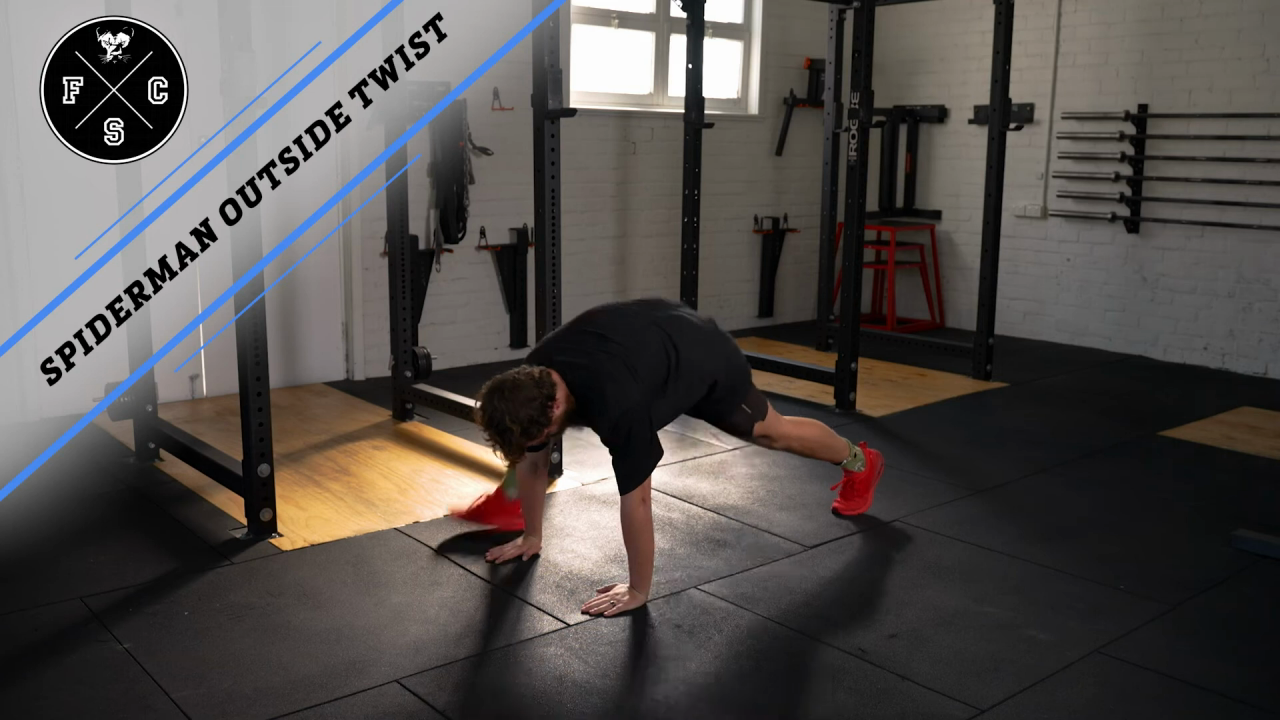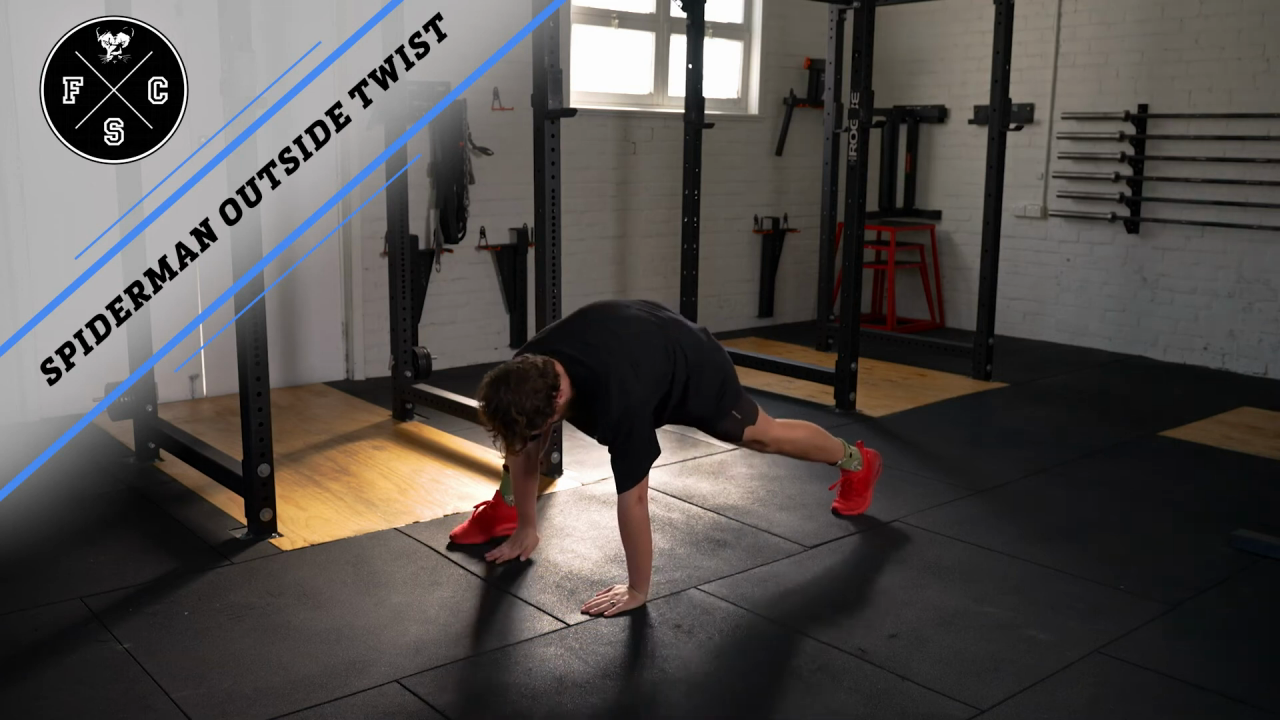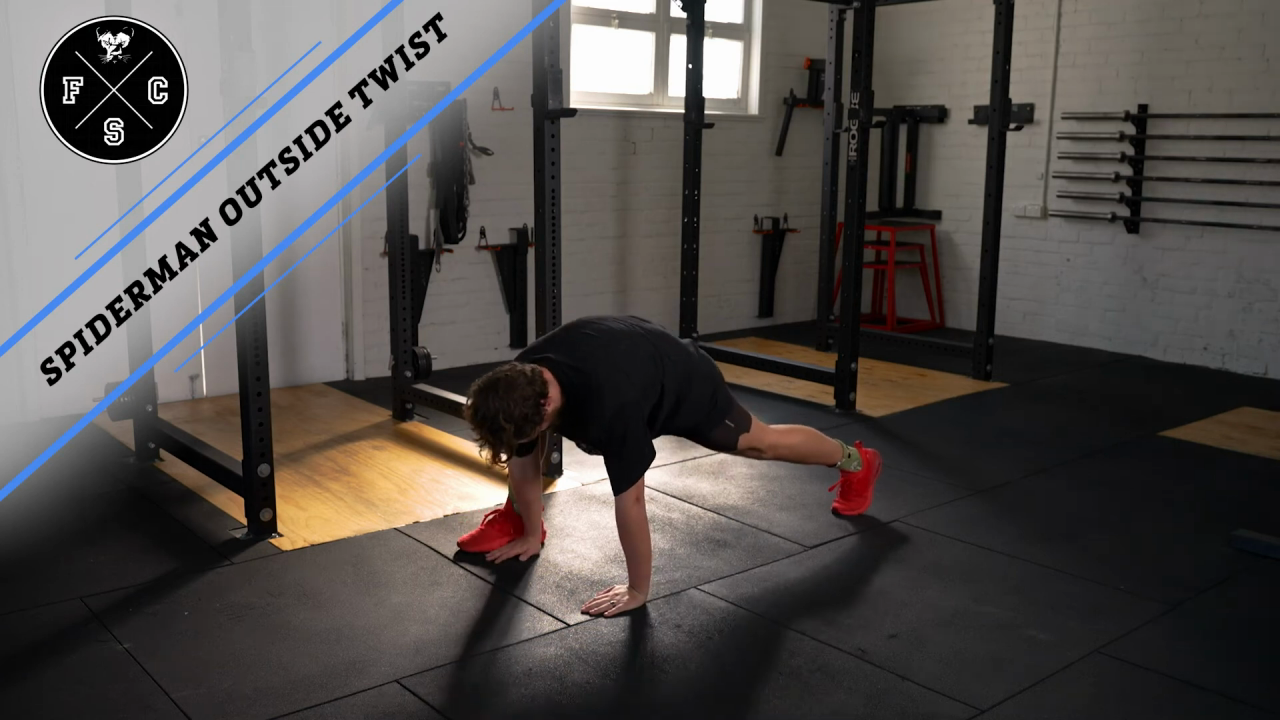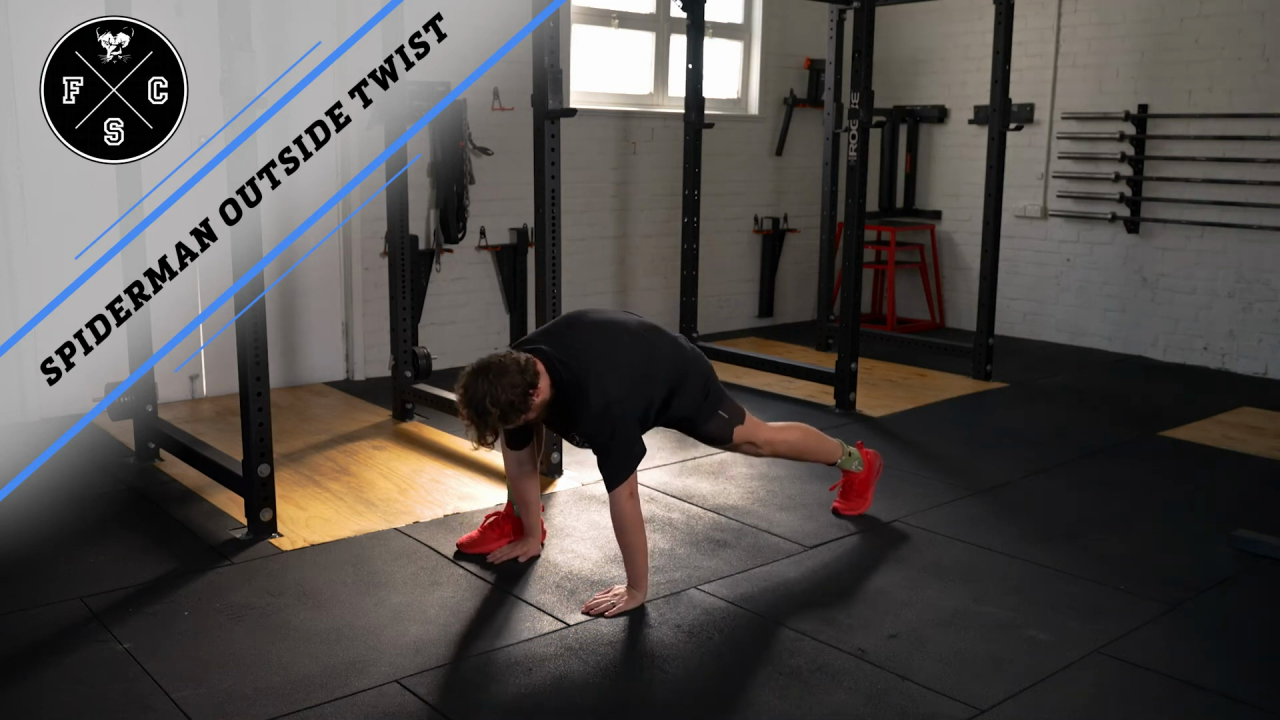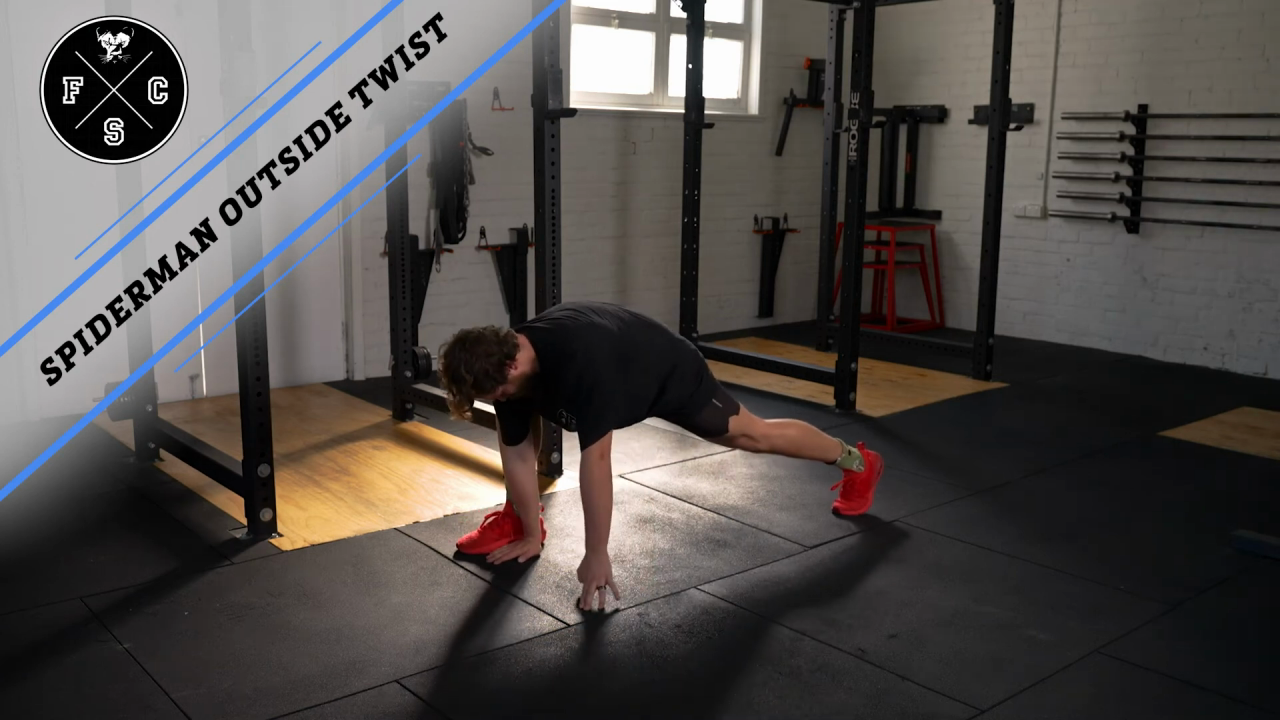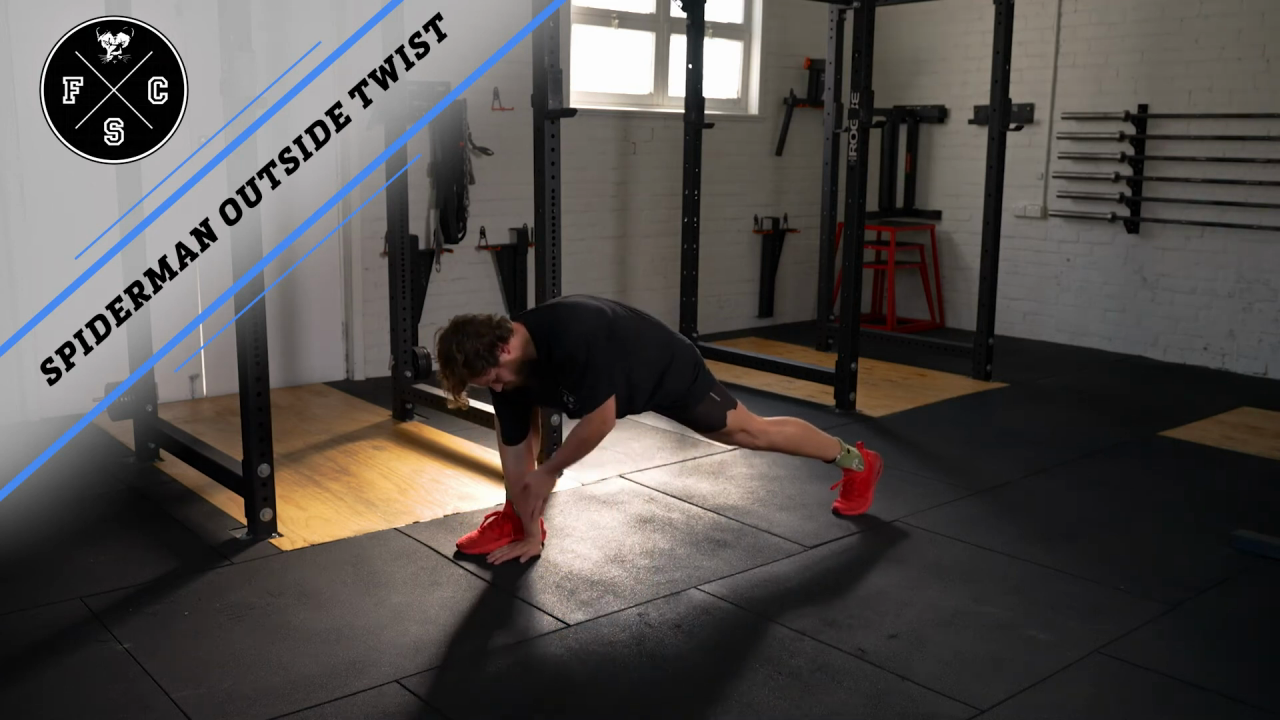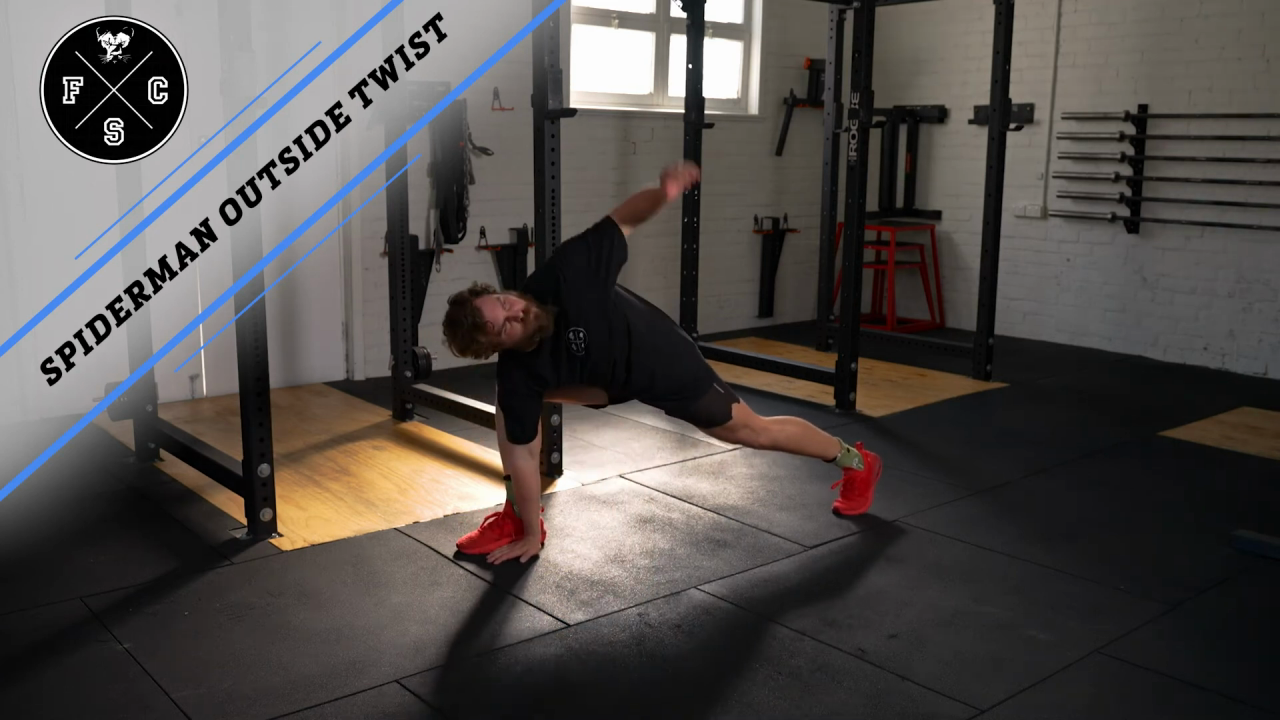
dt=0.7s
person 1, frame 1
left shoulder: (616, 403)
right shoulder: (531, 384)
left elbow: (636, 500)
right elbow: (530, 459)
left wrist: (638, 590)
right wrist: (531, 535)
left hip: (705, 357)
right hip: (649, 329)
left knee: (770, 432)
left ankle: (859, 462)
right ankle: (509, 496)
person 1, frame 2
left shoulder: (617, 400)
right shoulder: (527, 375)
left elbow: (632, 498)
right elbow: (524, 448)
left wrist: (637, 590)
right wrist: (525, 527)
left hip: (696, 370)
right hip: (640, 339)
left knee: (762, 435)
left ankle: (856, 462)
right ankle: (507, 509)
person 1, frame 3
left shoulder: (608, 405)
right shoulder: (521, 385)
left elbow: (629, 500)
right elbow: (524, 461)
left wrist: (637, 589)
right wrist: (529, 533)
left hip: (685, 385)
right hip: (631, 354)
left knee: (760, 442)
left ankle: (855, 462)
right ankle: (515, 517)
person 1, frame 4
left shoulder: (597, 401)
right shoulder: (514, 375)
left elbow: (624, 496)
right elbow: (519, 457)
left wrist: (637, 588)
right wrist: (530, 534)
left hip: (678, 378)
right hip: (620, 356)
left knee: (755, 438)
left ankle: (855, 462)
right ankle: (513, 518)
person 1, frame 5
left shoulder: (581, 362)
right shoulder: (507, 361)
left elbow: (596, 461)
right elbow: (517, 453)
left wrist: (597, 555)
right wrist: (530, 534)
left hip: (671, 373)
right hip: (625, 371)
left knee: (751, 434)
right knee: (523, 427)
left ankle: (856, 461)
right ankle: (514, 519)
person 1, frame 6
left shoulder: (572, 330)
right shoulder: (505, 368)
left elbow: (600, 421)
right elbow: (517, 451)
left wrist: (547, 473)
right wrist: (529, 534)
left hip: (671, 372)
right hip: (619, 381)
left knee: (749, 431)
right knee: (517, 421)
left ankle: (854, 460)
right ankle: (516, 516)
person 1, frame 7
left shoulder: (564, 274)
right shoulder: (516, 374)
left elbow: (627, 217)
right elbow: (523, 457)
left wrist: (662, 192)
right wrist: (529, 535)
left hip: (669, 366)
right hip: (612, 379)
left knee: (754, 431)
right knee: (514, 410)
left ankle: (854, 461)
right ankle: (515, 519)
